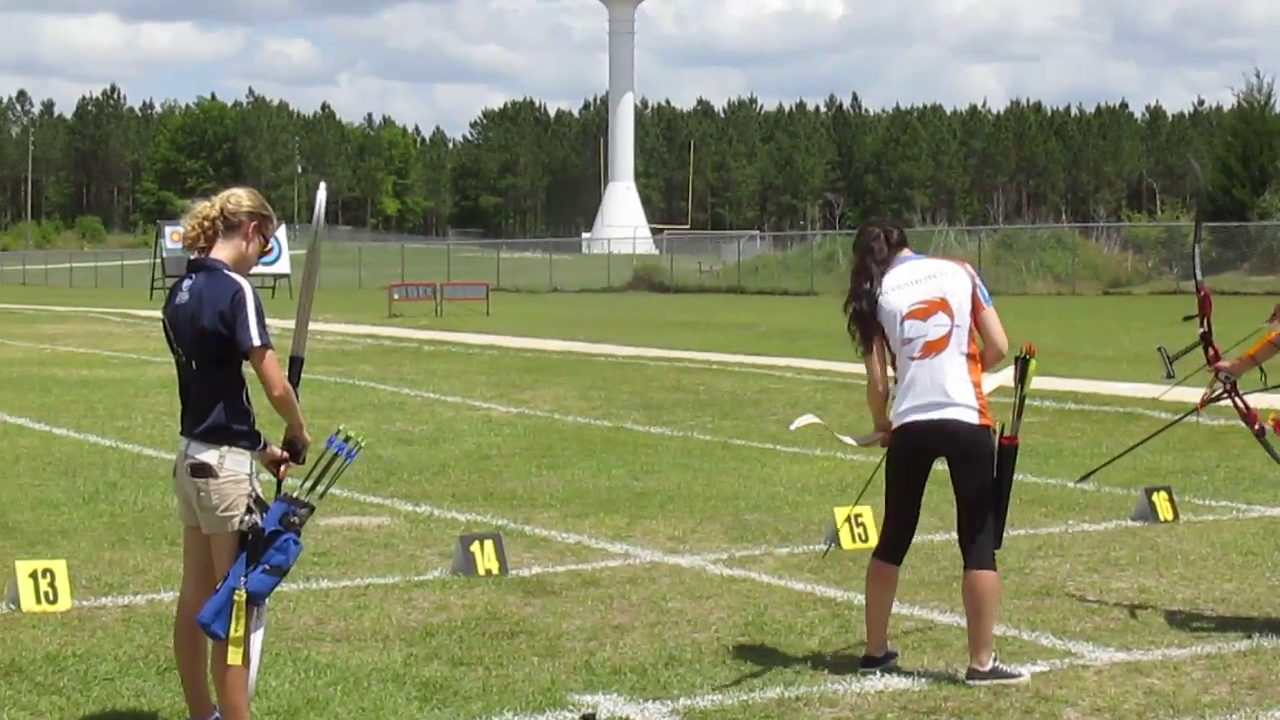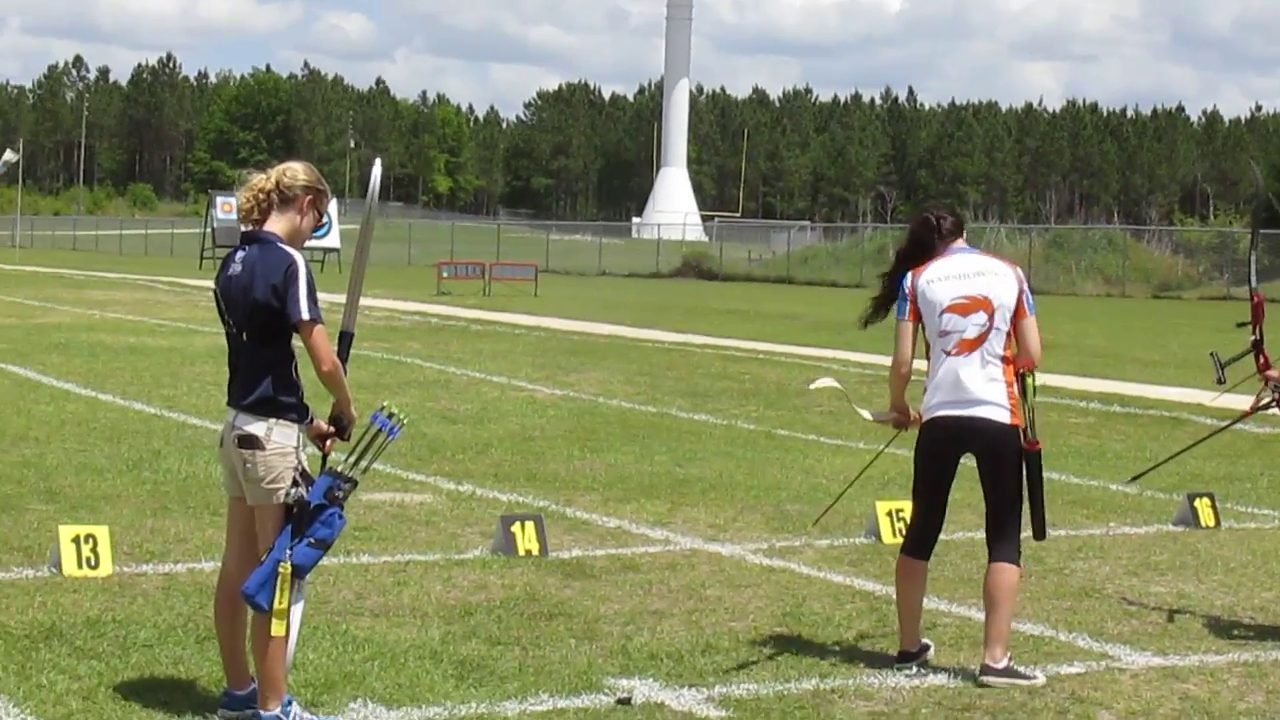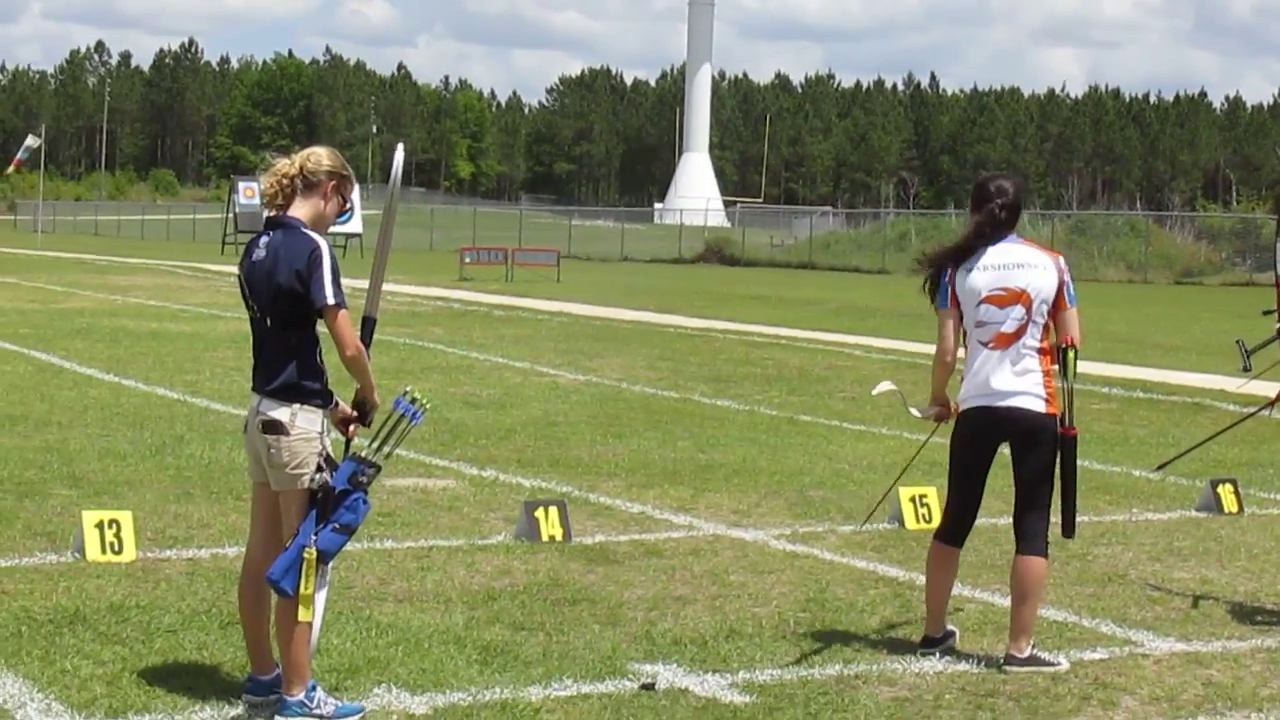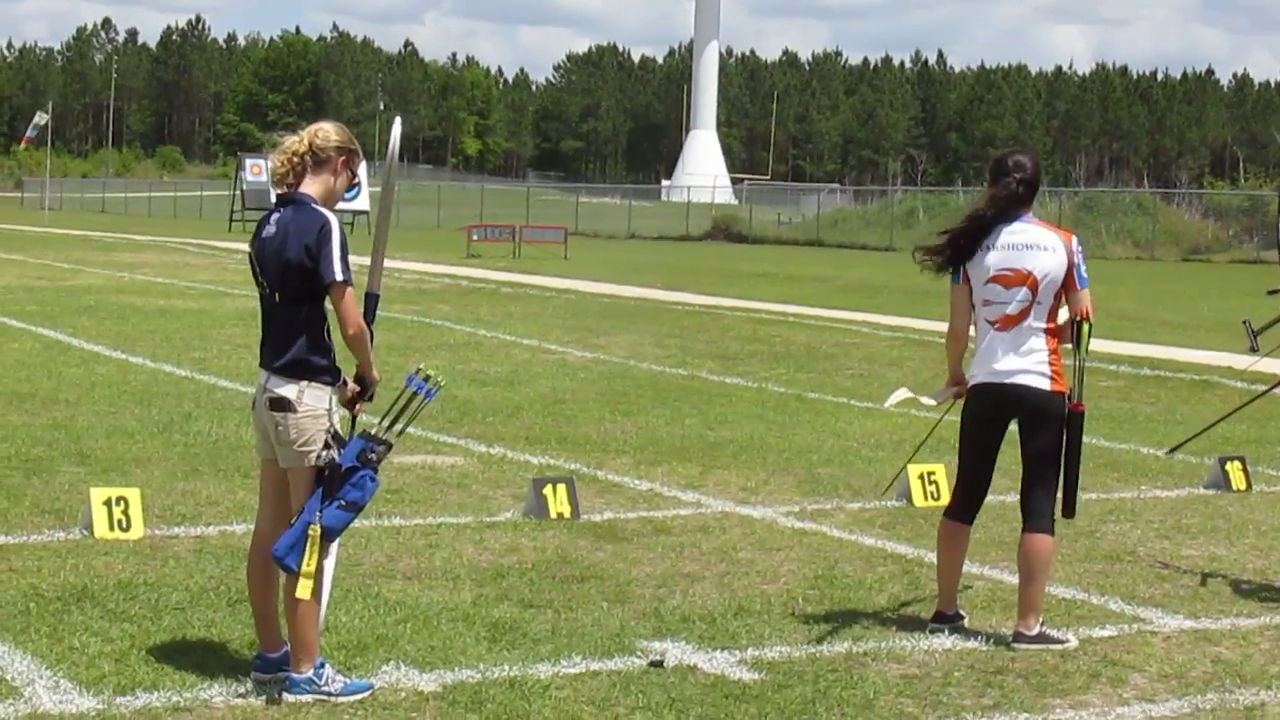
dt=0.3s
person 1, frame 1
left shoulder: (181, 290)
right shoulder: (233, 289)
left elbow: (211, 379)
right elbow: (275, 387)
left wrist: (259, 445)
right wrist: (299, 433)
left hip: (191, 455)
right hip: (224, 464)
left knee: (195, 597)
person 1, frame 2
left shoulder: (235, 262)
right shoulder: (286, 262)
left elbow: (259, 354)
right elbow: (324, 361)
left wrist: (305, 419)
right wrist: (346, 408)
left hip: (239, 427)
right hip: (271, 437)
left knee: (237, 568)
person 1, frame 3
left shoulder: (258, 247)
right shoulder: (311, 247)
left elbow: (284, 338)
right elbow: (348, 346)
left wrist: (329, 403)
right wrist: (369, 393)
left hip: (262, 413)
right hip: (296, 421)
left knee: (261, 554)
person 1, frame 4
left shoulder: (269, 224)
right shoulder: (321, 224)
left elbow: (292, 313)
right elbow: (350, 324)
left wrist: (334, 380)
right wrist: (367, 372)
left hip: (271, 390)
right hip: (304, 399)
left knee: (270, 531)
left ankle: (271, 652)
right ankle: (305, 671)
person 2, frame 1
left shoulder: (874, 292)
right shoulder: (960, 271)
left elbow: (876, 379)
right elbow: (998, 348)
left wrist: (881, 422)
left hip: (910, 423)
right hip: (967, 419)
left knee: (894, 537)
right knee: (978, 541)
left ankle: (875, 649)
right ankle: (982, 660)
person 2, frame 2
left shoulder: (916, 277)
right shoulder: (1009, 272)
left elbow: (903, 362)
right elbow: (1032, 355)
left wrist: (898, 405)
left hip: (941, 417)
right hip: (998, 417)
left knee: (921, 531)
right knee: (1004, 537)
left ankle: (910, 645)
right ankle: (996, 658)
person 2, frame 3
left shoulder: (959, 267)
right shoulder: (1052, 264)
left elbow: (946, 353)
right elbow: (1071, 345)
left wrist: (938, 397)
left hip: (977, 406)
right hip: (1035, 408)
left knee: (955, 520)
right knee: (1032, 526)
left ankle: (934, 631)
right ankle: (1020, 647)
person 2, frame 4
left shoulder: (972, 244)
right shoulder: (1064, 245)
left elbow: (958, 329)
right elbow: (1083, 325)
left wrist: (954, 374)
left hip: (986, 385)
right hip: (1042, 387)
left knee: (965, 497)
right knee: (1039, 504)
left ankle: (945, 608)
right ankle: (1029, 625)
